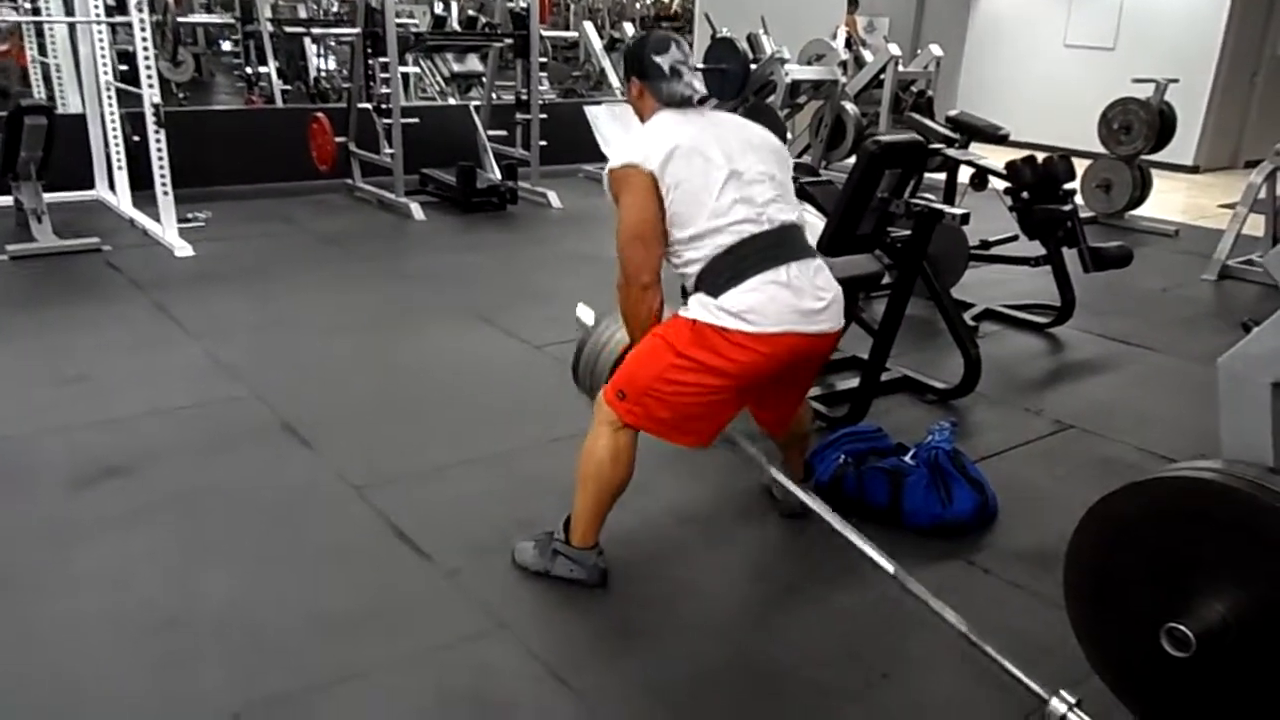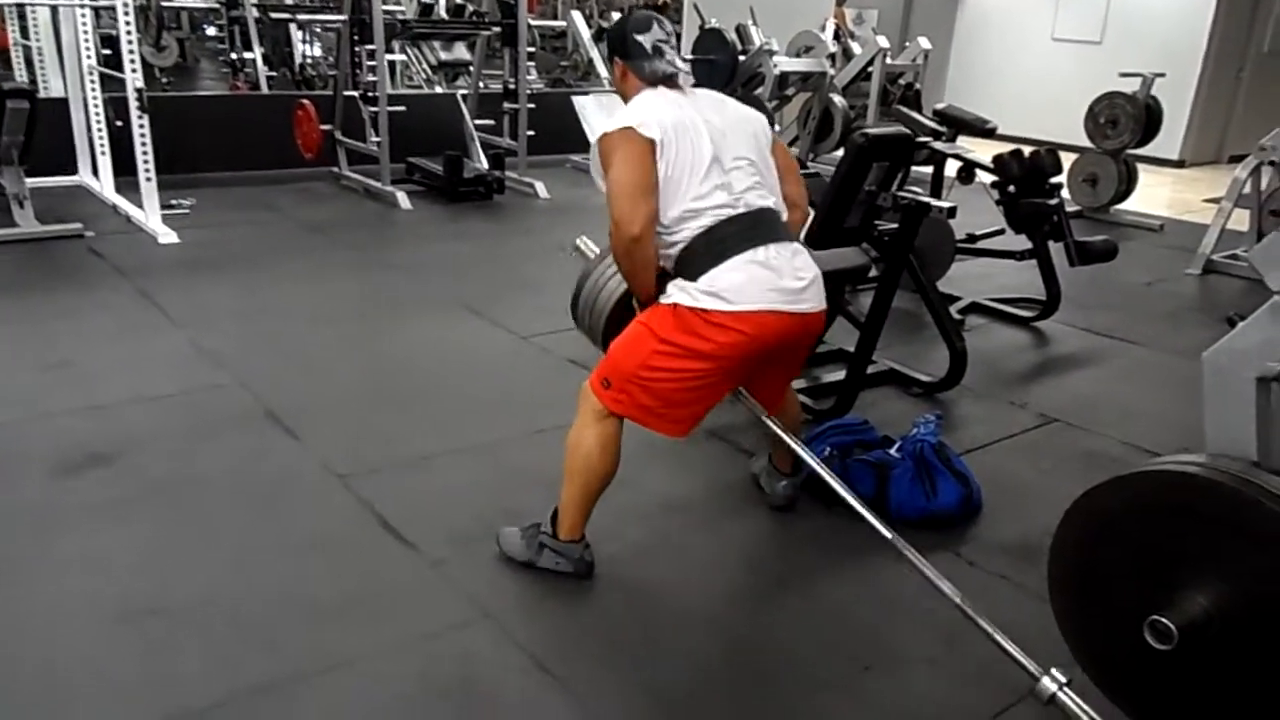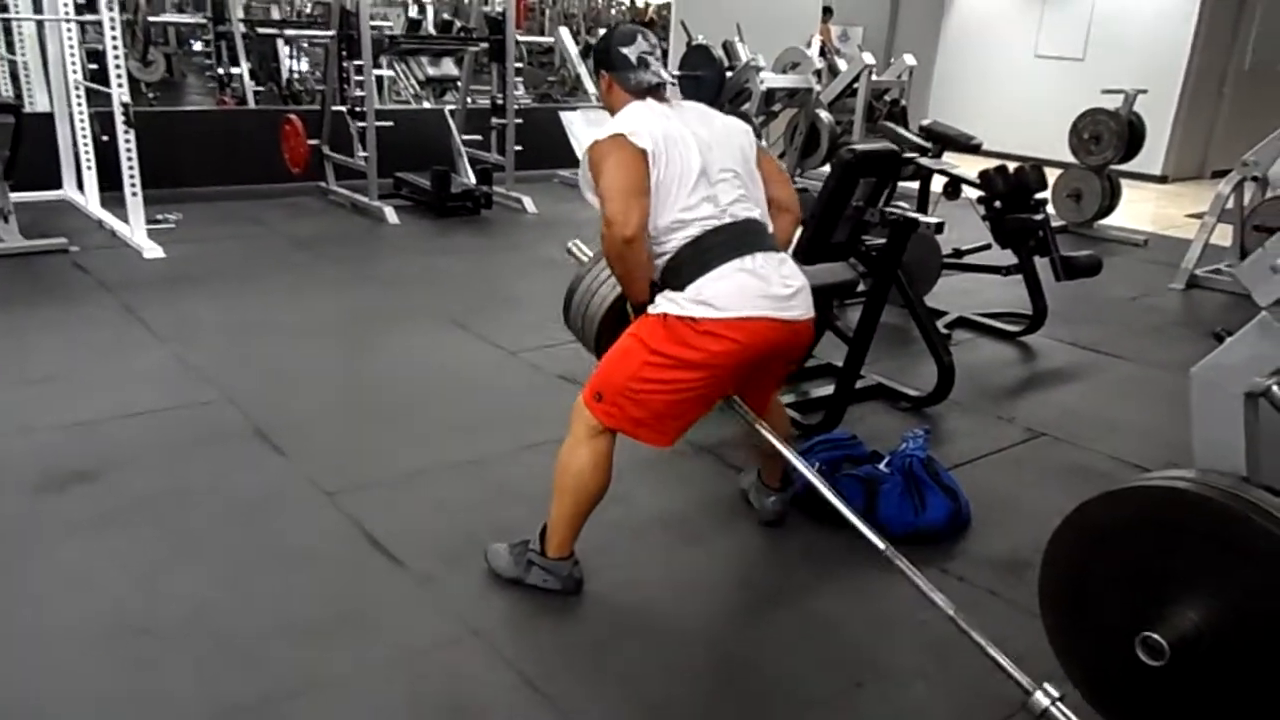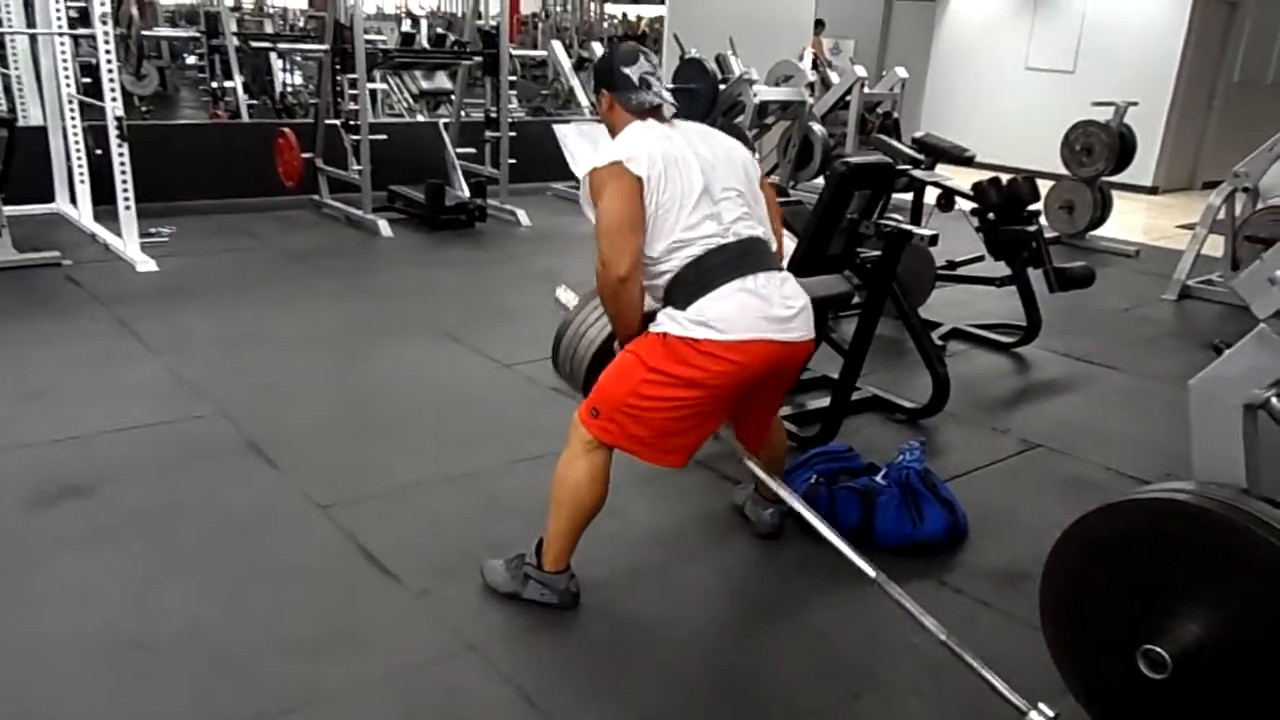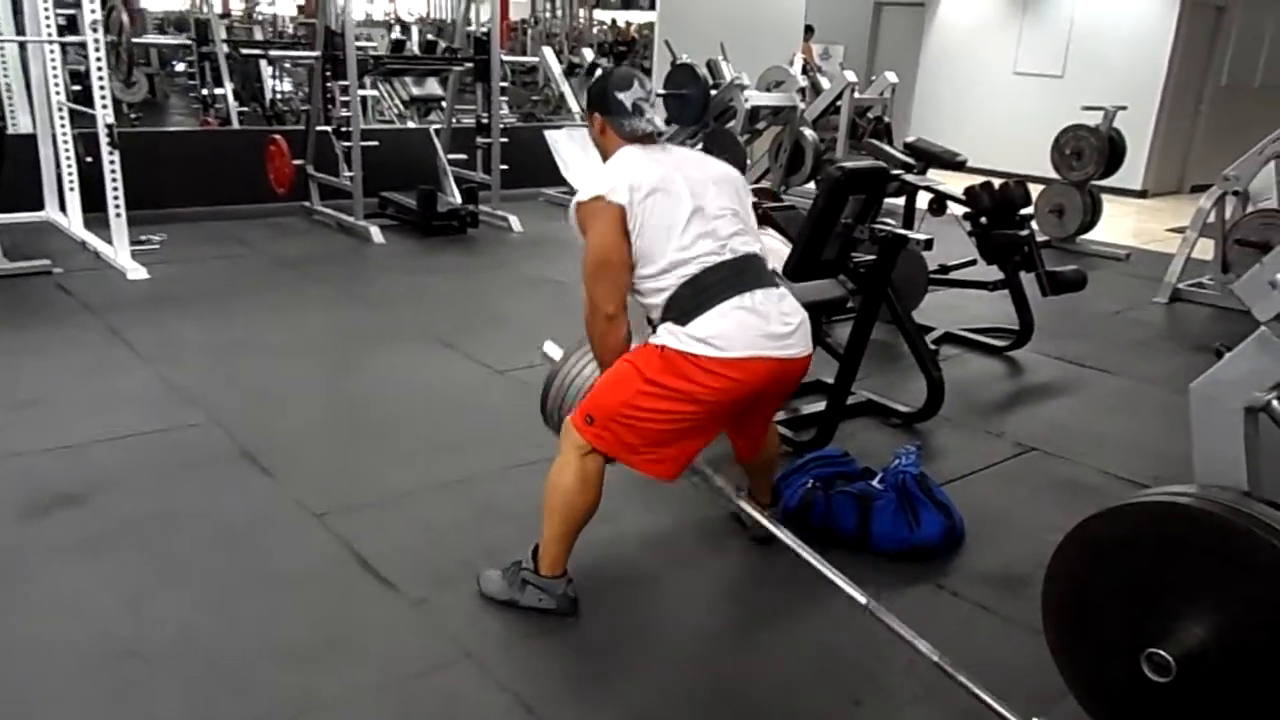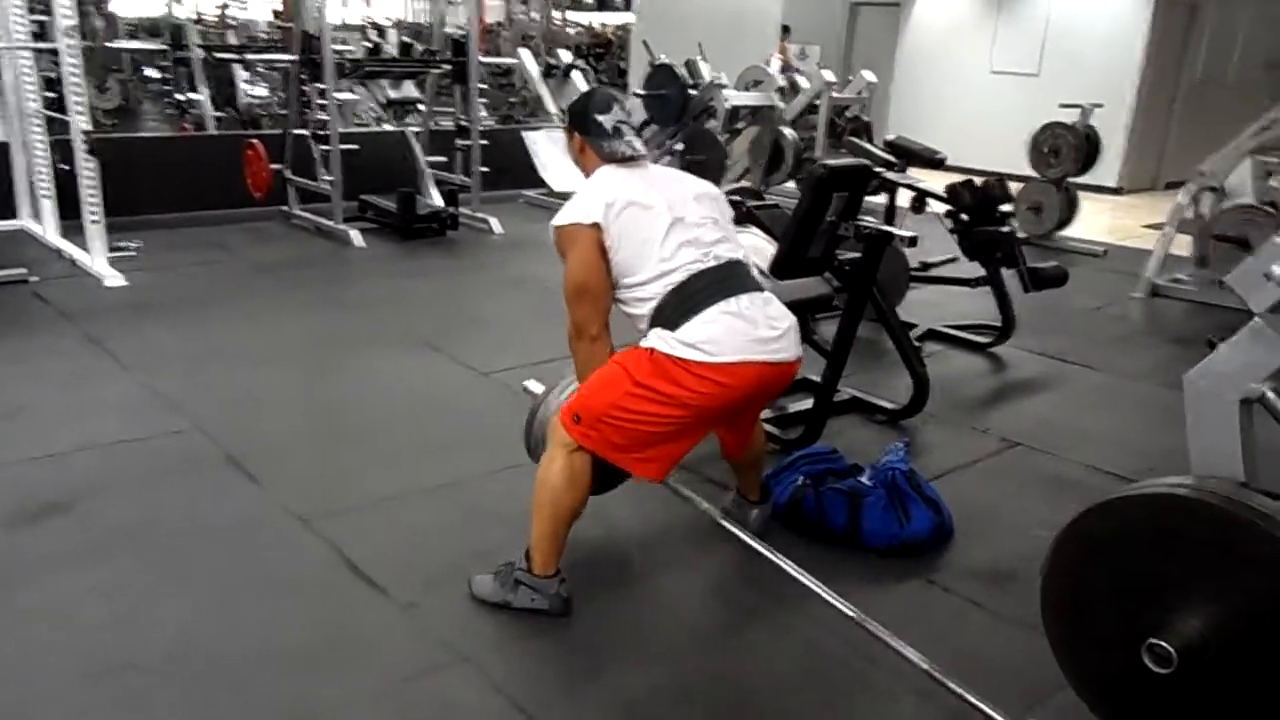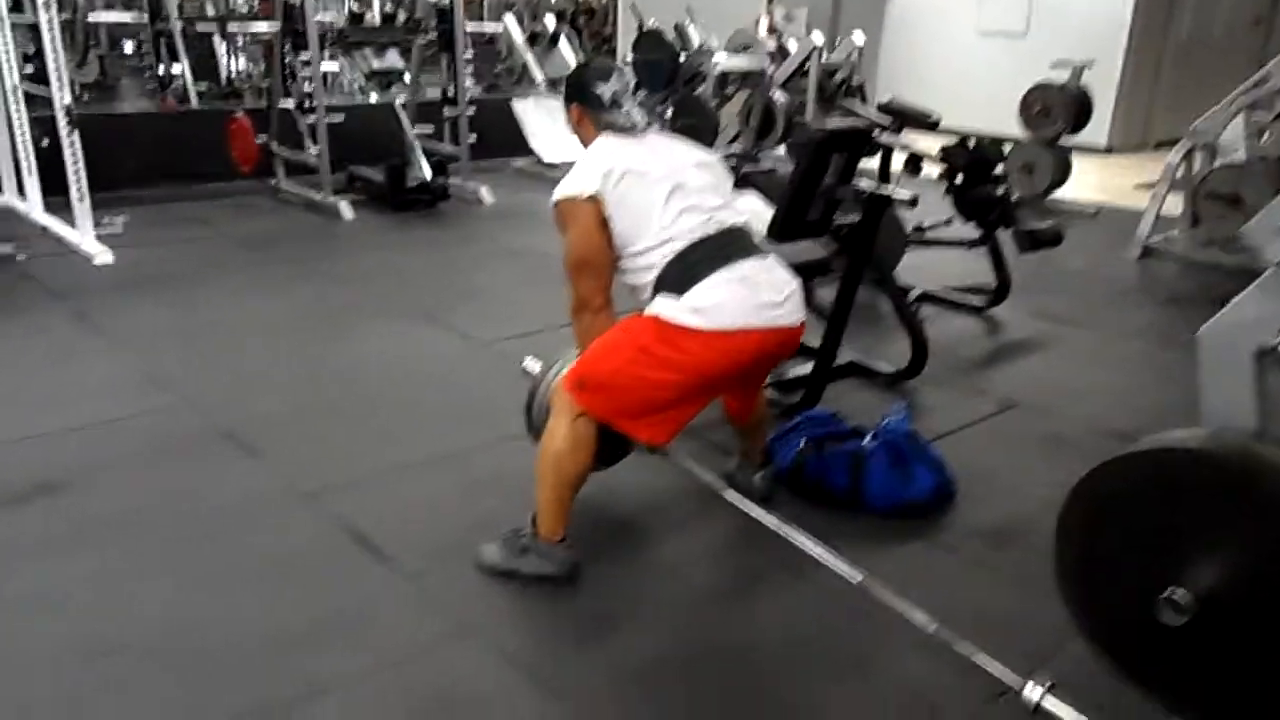
dt=0.2s
person 1, frame 1
left shoulder: (638, 158)
right shoulder: (756, 134)
left elbow: (640, 282)
left wrist: (646, 356)
left hip: (746, 316)
right hip: (823, 308)
left knee: (615, 411)
right knee: (781, 390)
left ankle: (577, 550)
right ankle: (796, 482)
person 1, frame 2
left shoulder: (629, 128)
right shoulder: (741, 112)
left elbow: (632, 230)
right elbow: (797, 202)
left wrist: (648, 300)
left hip: (724, 301)
right hip: (803, 292)
left knee: (601, 402)
right knee: (770, 386)
left ankle: (563, 543)
right ankle: (782, 476)
person 1, frame 3
left shoulder: (617, 138)
right shoulder: (728, 124)
left elbow: (625, 231)
right elbow: (787, 208)
left wrist: (641, 304)
left hip: (713, 312)
right hip: (791, 302)
left knee: (593, 419)
right knee: (759, 395)
left ankle: (552, 559)
right ankle: (772, 490)
person 1, frame 4
left shoulder: (617, 162)
right shoulder: (727, 143)
left elbow: (619, 270)
left wrist: (630, 340)
left hip: (714, 330)
right hip: (793, 320)
left knee: (591, 434)
right knee: (756, 412)
left ankle: (548, 573)
right ankle: (766, 504)
person 1, frame 5
left shoulder: (605, 191)
right shoulder: (717, 167)
left elbow: (607, 312)
left wrist: (618, 383)
left hip: (715, 345)
right hip: (790, 335)
left knee: (583, 439)
right knee: (750, 418)
left ankle: (545, 579)
right ankle: (762, 510)
person 1, frame 6
left shoulder: (582, 212)
right shoulder: (694, 184)
left elbow: (590, 333)
left wrist: (605, 407)
left hip: (706, 351)
right hip: (779, 340)
left knee: (569, 436)
right knee: (736, 410)
left ankle: (538, 580)
right ankle: (751, 505)
person 1, frame 7
left shoulder: (581, 185)
right shoulder: (692, 153)
left elbow: (592, 305)
left wrist: (609, 388)
left hip: (709, 317)
right hip: (783, 307)
left knee: (572, 403)
right knee: (740, 374)
left ankle: (546, 546)
right ankle: (753, 466)
